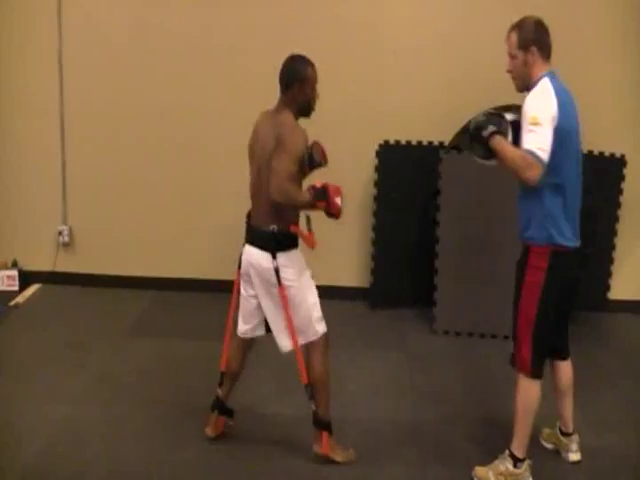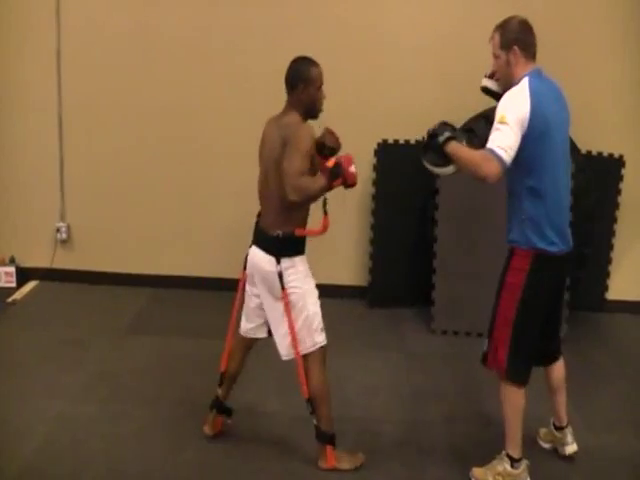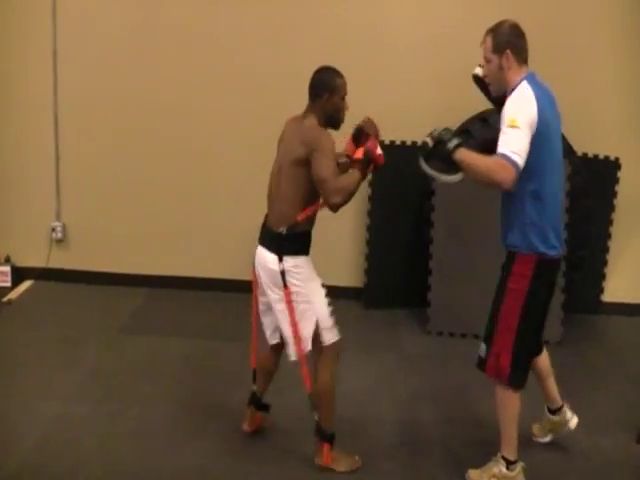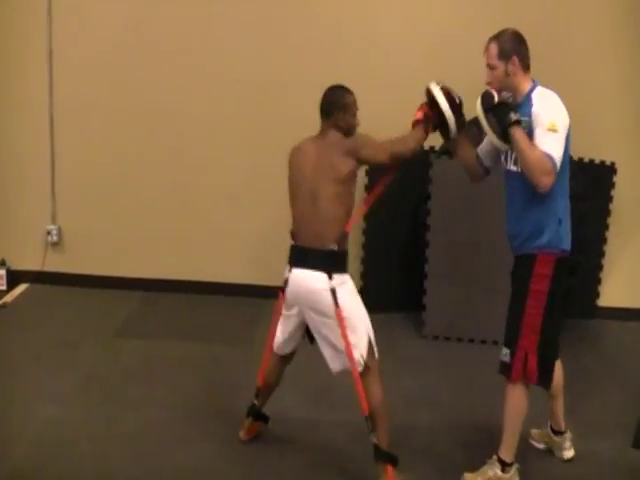
dt=0.3s
person 1, frame 1
left shoulder: (541, 97)
right shoulder: (555, 93)
left elbow: (531, 170)
left wrist: (492, 136)
right wrist: (502, 136)
left hip: (545, 243)
right hip: (563, 240)
left knee: (527, 355)
right knee: (557, 344)
right ankle: (566, 436)
person 1, frame 2
left shoulder: (518, 98)
right shoulder: (554, 93)
left elbow: (491, 169)
left wrist: (447, 140)
left hip: (532, 246)
right hip: (558, 242)
left knee: (508, 356)
right knee: (547, 344)
right ankle: (562, 430)
person 1, frame 3
left shoulder: (521, 100)
right shoulder: (538, 95)
left elbow: (504, 174)
left wrist: (455, 149)
right wrist: (498, 104)
left hip: (529, 248)
right hip: (547, 244)
left knee: (503, 358)
right knee: (527, 339)
right ankle: (557, 412)
person 1, frame 4
left shoulder: (546, 105)
right shoulder: (516, 109)
left elbow: (545, 177)
right elbow: (476, 170)
left wrist: (512, 125)
right wrist: (457, 131)
left hip: (545, 250)
right hip: (530, 249)
left knee: (519, 360)
right knee: (543, 347)
right ankle: (559, 433)
person 2, frame 1
left shoulder: (263, 121)
right shoulder: (291, 132)
right elbow: (279, 192)
left wrist: (307, 163)
right wrist: (320, 195)
left hip: (253, 245)
right hip: (279, 251)
left knee: (245, 334)
right knee: (316, 340)
left ankle: (216, 416)
right ankle: (324, 437)
person 2, frame 2
left shoulder: (273, 125)
right shoulder: (297, 131)
right elbow: (295, 191)
left wrist: (320, 153)
right wrist: (335, 174)
left hip: (261, 248)
right hip: (284, 256)
left knee: (247, 335)
right knee: (314, 351)
left ankle: (215, 415)
right ankle: (328, 450)
person 2, frame 3
left shoulder: (293, 126)
right shoulder: (317, 136)
left elbow: (321, 172)
right elbow: (334, 196)
right wrist: (364, 163)
left hip: (268, 248)
right hip: (288, 256)
left knee: (279, 339)
right knee: (327, 348)
left ankle: (254, 411)
right ankle: (326, 449)
person 2, frame 4
left shoulder: (297, 152)
right shoulder: (350, 146)
right elbow: (403, 149)
right wrist: (422, 120)
left hip: (299, 271)
right hip: (330, 277)
left knee: (282, 351)
right knee: (370, 371)
left ankle: (253, 420)
